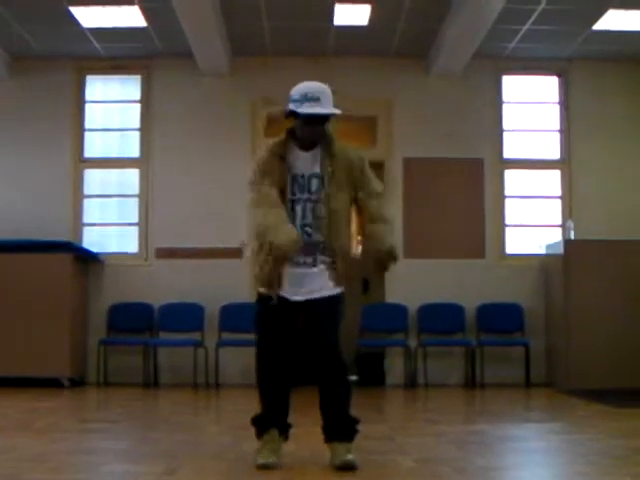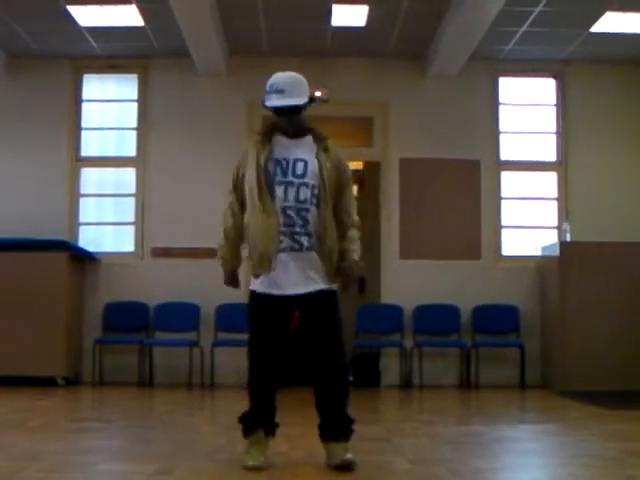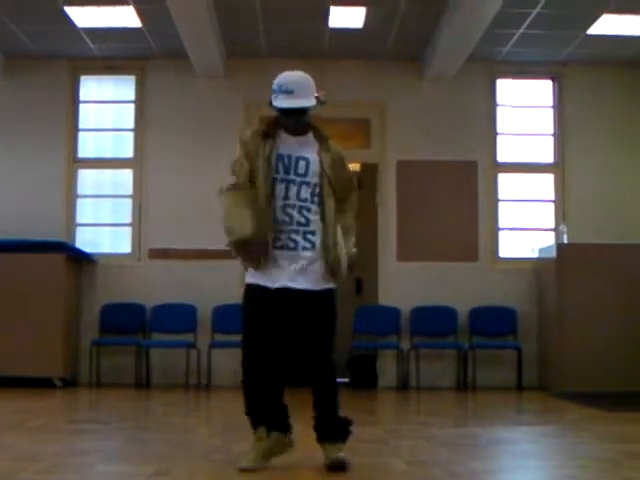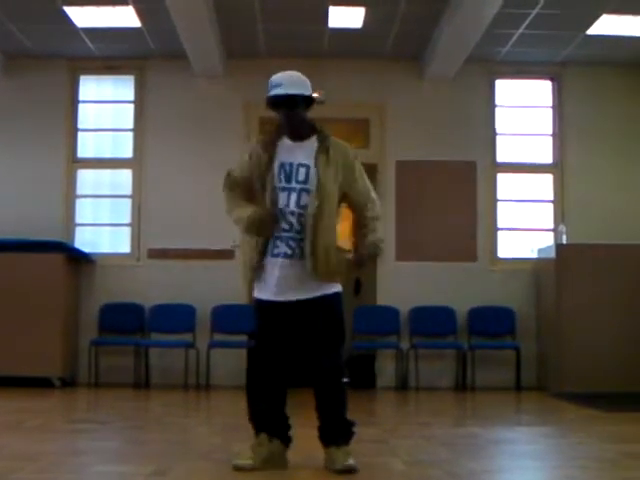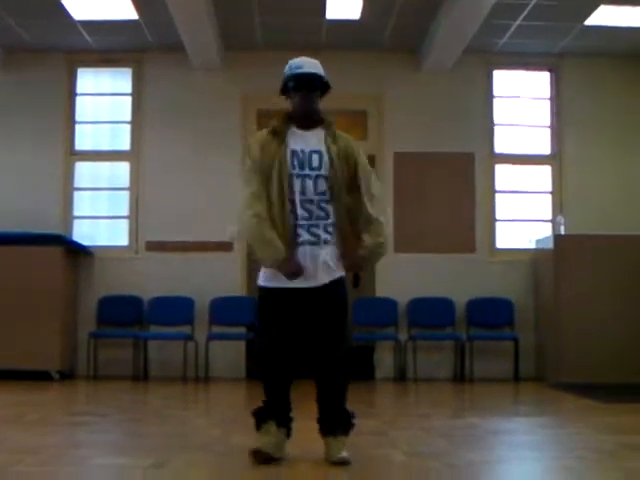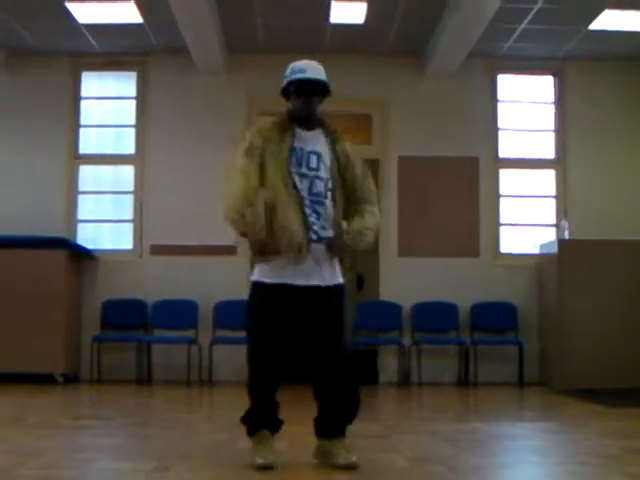
dt=0.4s
person 1, frame 1
left shoulder: (346, 159)
right shoulder: (272, 158)
left elbow: (373, 200)
right elbow: (264, 207)
left wrist: (383, 245)
right wrist: (287, 241)
left hip: (326, 283)
right hip: (277, 282)
left knee: (330, 361)
right knee: (272, 364)
left ankle: (339, 441)
right ankle: (271, 437)
person 1, frame 2
left shoulder: (330, 157)
right shoulder: (254, 153)
left elbow: (346, 215)
right elbow: (236, 212)
left wrist: (350, 257)
right wrist: (228, 261)
left hip: (319, 277)
right hip: (269, 279)
left knee: (330, 362)
right knee: (263, 363)
left ankle: (336, 440)
right ankle: (258, 438)
person 1, frame 3
left shoulder: (329, 154)
right shoulder: (256, 143)
left elbow: (345, 202)
right elbow: (236, 189)
left wrist: (344, 249)
right wrist: (241, 231)
left hip: (316, 275)
right hip: (266, 272)
left knee: (321, 361)
right knee: (259, 359)
left ankle: (332, 441)
right ankle: (271, 432)
person 1, frame 4
left shoulder: (337, 154)
right shoulder: (262, 152)
left elbow: (364, 203)
right elbow: (234, 188)
left wrist: (369, 241)
right wrist: (249, 217)
left hip: (320, 282)
right hip: (270, 283)
left knee: (327, 369)
right knee: (264, 369)
left ankle: (337, 445)
right ankle: (269, 442)
person 1, frame 5
left shoulder: (342, 145)
right shoulder: (265, 144)
left elbow: (366, 198)
right elbow: (256, 207)
left wrist: (371, 247)
right wrist: (276, 255)
left hip: (329, 270)
right hip: (279, 273)
left knee: (331, 359)
right knee: (275, 358)
left ankle: (335, 435)
right ankle: (272, 431)
person 1, frame 6
left shoulder: (339, 148)
right shoulder: (266, 136)
left elbow: (367, 202)
right elbow: (241, 182)
left wrist: (353, 236)
right wrist: (251, 228)
left hip: (324, 274)
right hip: (275, 270)
left knee: (332, 362)
right knee: (265, 360)
left ankle: (331, 438)
right ankle: (263, 436)
